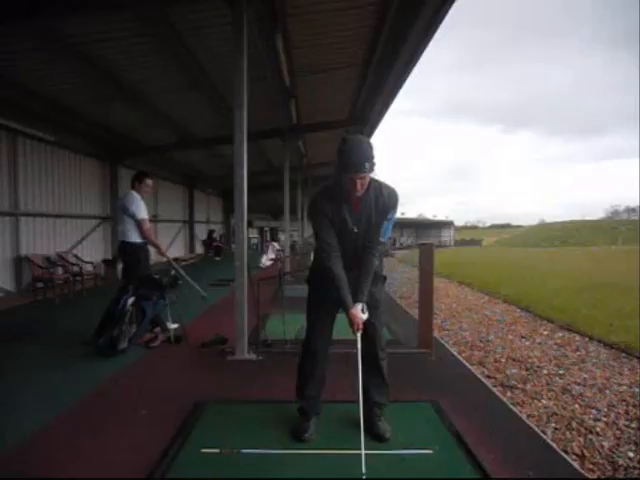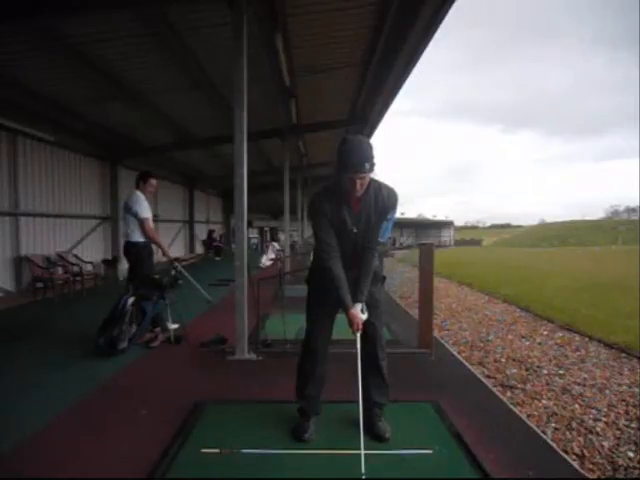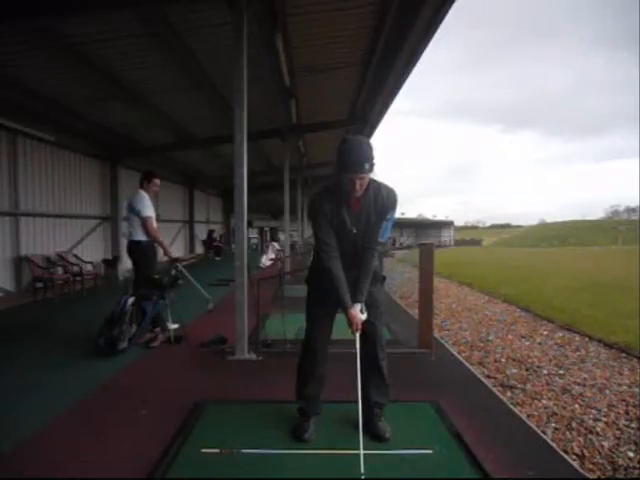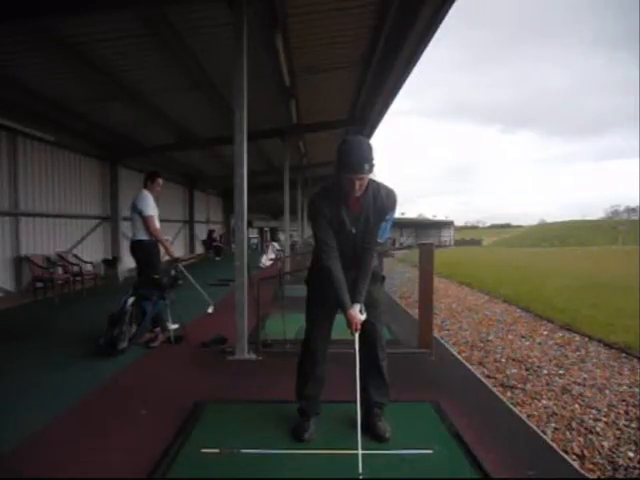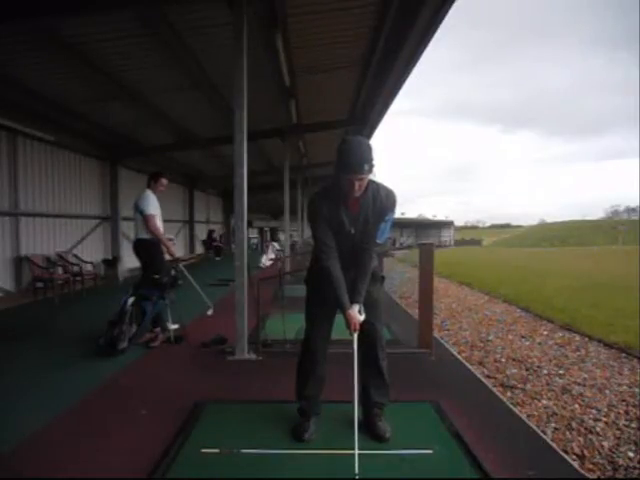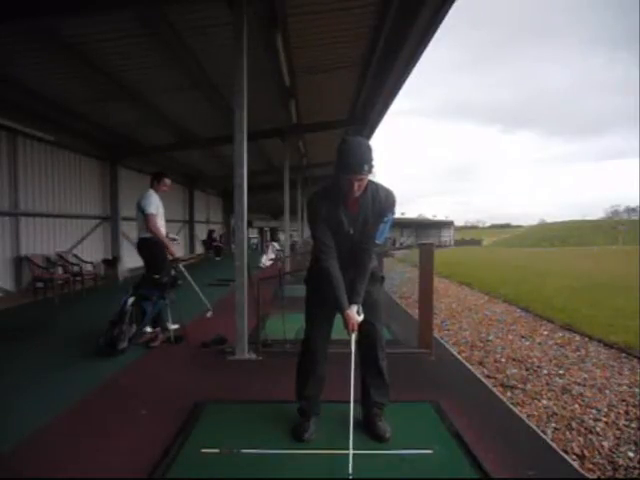
dt=0.4s
person 1, frame 1
left shoulder: (386, 197)
right shoulder: (322, 201)
left elbow: (372, 249)
right elbow: (330, 255)
left wrist: (360, 299)
right wrist: (348, 305)
left hip: (367, 275)
right hip: (327, 276)
left knee: (374, 342)
right knee: (316, 343)
left ankle: (374, 411)
right ankle: (308, 412)
person 1, frame 2
left shoulder: (386, 197)
right shoulder: (322, 201)
left elbow: (371, 250)
right elbow: (329, 255)
left wrist: (359, 299)
right wrist: (347, 304)
left hip: (367, 275)
right hip: (327, 276)
left knee: (374, 342)
right knee: (315, 343)
left ankle: (375, 411)
right ankle: (308, 412)
person 1, frame 3
left shoulder: (385, 197)
right shoulder: (321, 201)
left elbow: (370, 250)
right elbow: (329, 255)
left wrist: (359, 299)
right wrist: (347, 305)
left hip: (366, 275)
right hip: (326, 276)
left knee: (374, 342)
right knee: (315, 342)
left ankle: (374, 411)
right ankle: (308, 412)
person 1, frame 4
left shoulder: (385, 198)
right shoulder: (321, 201)
left elbow: (369, 250)
right elbow: (328, 255)
left wrist: (358, 300)
right wrist: (346, 305)
left hip: (366, 275)
right hip: (326, 276)
left knee: (374, 341)
right knee: (315, 342)
left ankle: (374, 411)
right ankle: (308, 412)
person 1, frame 5
left shoulder: (384, 198)
right shoulder: (320, 202)
left elbow: (368, 251)
right elbow: (327, 255)
left wrist: (357, 300)
right wrist: (345, 305)
left hip: (365, 274)
right hip: (325, 276)
left knee: (373, 340)
right knee: (315, 342)
left ankle: (374, 412)
right ankle: (308, 412)
person 1, frame 6
left shoulder: (384, 199)
right shoulder: (320, 201)
left elbow: (367, 252)
right elbow: (326, 256)
left wrist: (356, 300)
right wrist: (344, 305)
left hip: (365, 275)
right hip: (325, 276)
left knee: (373, 340)
right knee: (314, 342)
left ankle: (374, 411)
right ankle: (308, 412)
person 2, frame 1
left shoulder: (125, 199)
right shoulder: (136, 200)
right elbow: (145, 230)
right wrist: (159, 247)
left hip: (127, 246)
right hip: (135, 249)
left knee: (137, 287)
right knee: (129, 289)
person 2, frame 2
left shoulder: (131, 199)
right shoulder: (139, 200)
right elbow: (147, 230)
right wrist: (163, 247)
left hip: (133, 245)
right hip: (140, 247)
left knee: (136, 286)
right knee: (142, 287)
person 2, frame 3
left shoulder: (136, 198)
right shoulder: (143, 199)
right elbow: (150, 228)
left wrist: (159, 244)
right wrist: (165, 247)
left hip: (137, 244)
right hip: (143, 246)
left knee: (144, 286)
right knee: (146, 287)
right ankle: (157, 327)
person 2, frame 4
left shoulder: (142, 198)
right shoulder: (146, 198)
right elbow: (151, 227)
left wrist: (162, 242)
right wrist: (166, 246)
left hip: (141, 244)
right hip: (146, 245)
left knee: (147, 286)
right knee: (152, 286)
right ankle: (158, 328)
person 2, frame 5
left shoulder: (148, 198)
right shoulder: (148, 197)
right elbow: (151, 226)
left wrist: (164, 241)
right wrist: (167, 245)
left hip: (147, 244)
right hip: (148, 245)
left knee: (151, 285)
right knee: (156, 284)
left ankle: (156, 326)
right ankle: (159, 328)
person 2, frame 6
left shoulder: (153, 198)
right shoulder: (150, 197)
right elbow: (151, 226)
left wrist: (166, 239)
right wrist: (168, 244)
left hip: (152, 243)
right hip: (151, 244)
right knee: (158, 284)
left ankle: (158, 325)
right ankle: (158, 327)
